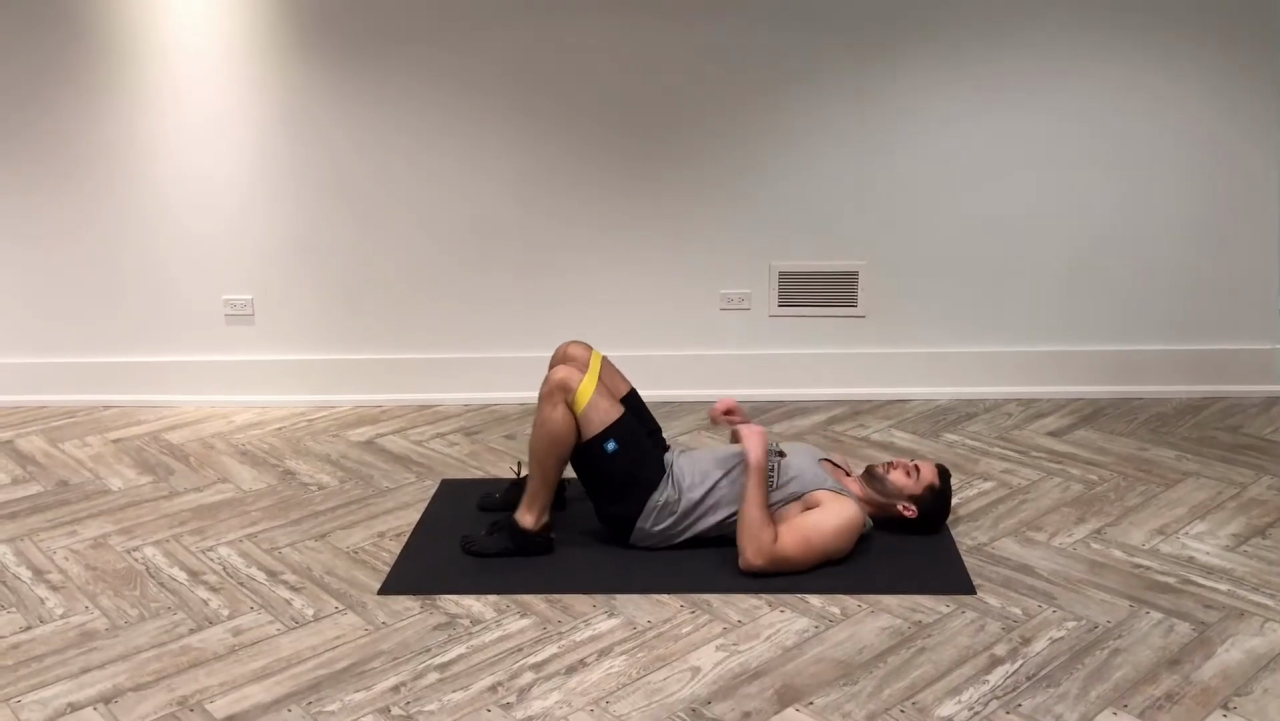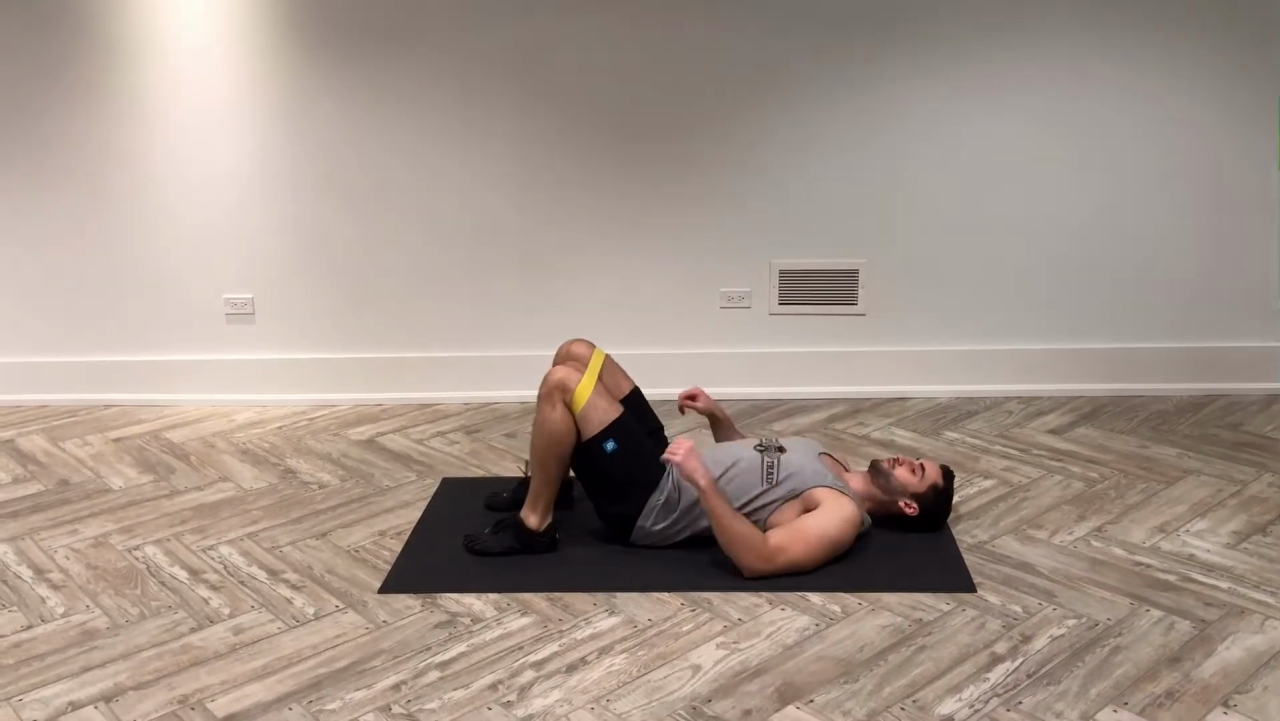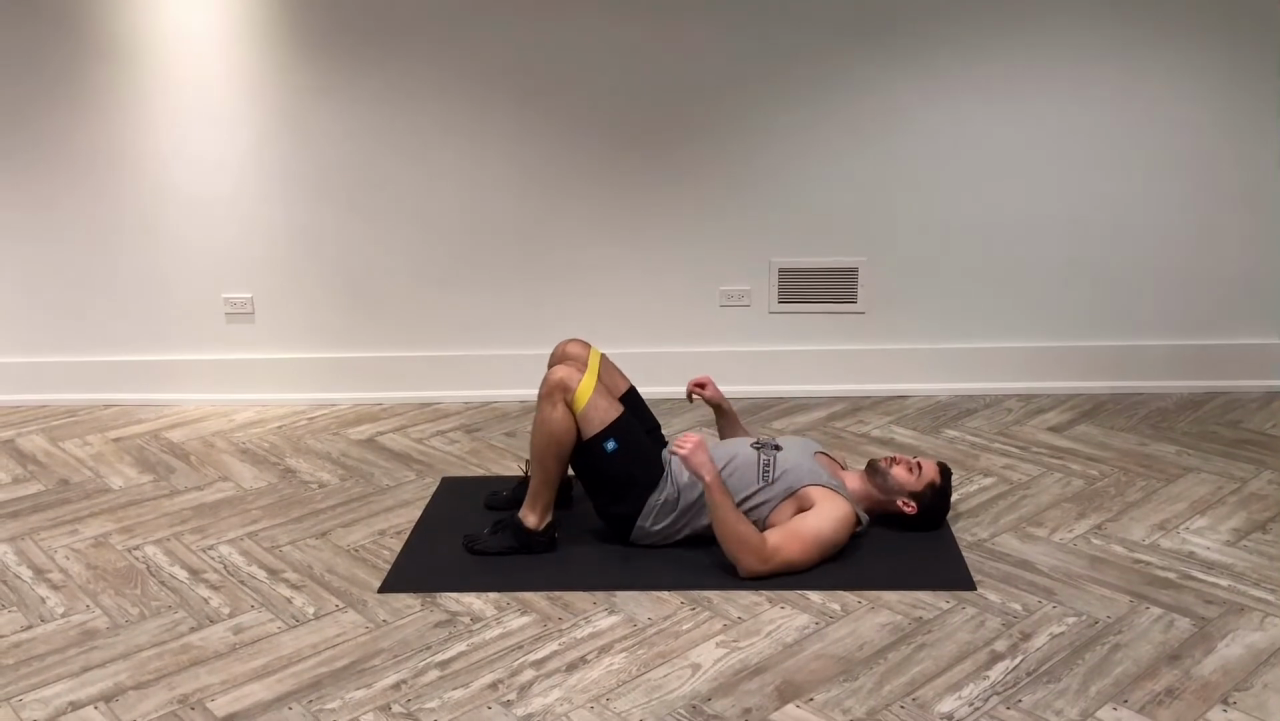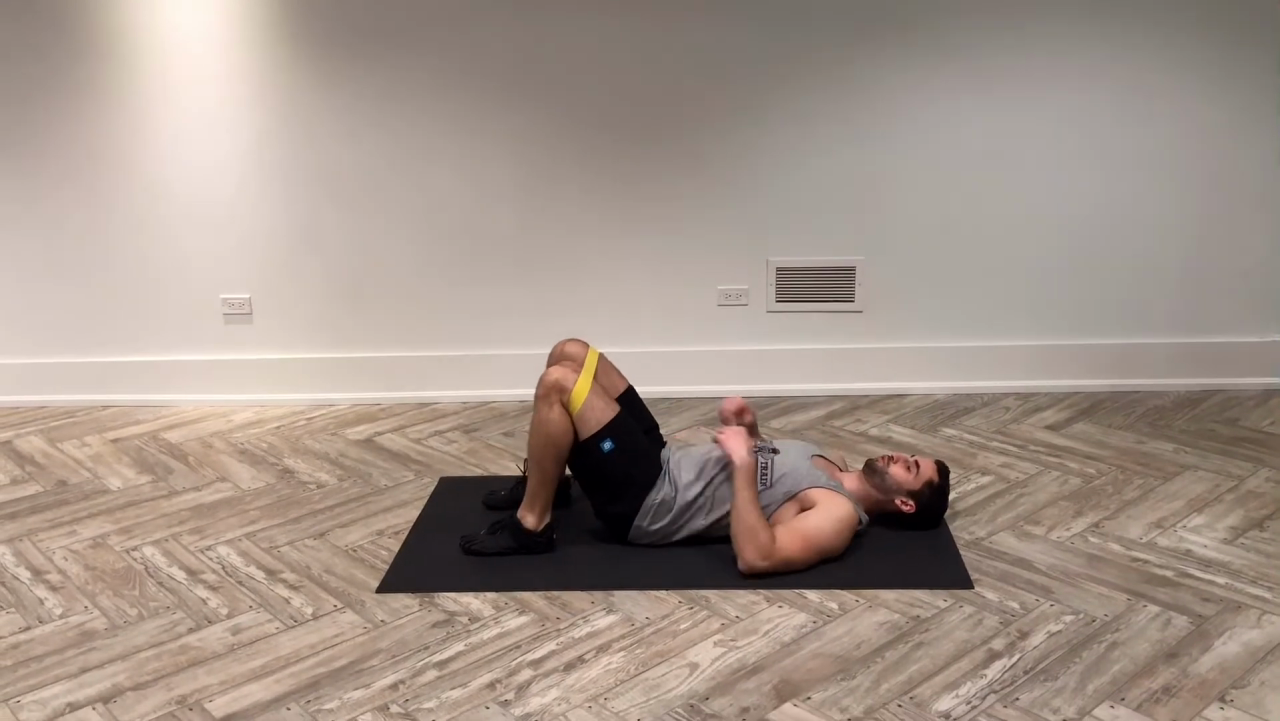
dt=0.2s
person 1, frame 1
left shoulder: (844, 517)
right shoulder: (835, 469)
left elbow: (756, 555)
left wrist: (755, 462)
right wrist: (743, 426)
left hip: (648, 506)
right hip: (666, 466)
left knee: (563, 383)
right knee: (575, 354)
left ankle: (530, 525)
right ankle: (541, 485)
person 1, frame 2
left shoulder: (843, 516)
right shoulder: (832, 467)
left elbow: (758, 560)
left wrist: (701, 479)
right wrist: (715, 415)
left hip: (648, 505)
right hip: (660, 467)
left knee: (561, 383)
right knee: (577, 352)
left ankle: (533, 525)
right ankle: (548, 482)
person 1, frame 3
left shoulder: (839, 514)
right shoulder: (831, 464)
left elbow: (753, 561)
left wrist: (706, 473)
right wrist: (722, 409)
left hip: (647, 504)
right hip: (660, 460)
left knee: (562, 382)
right knee: (572, 352)
left ankle: (532, 525)
right ankle: (548, 481)
person 1, frame 4
left shoulder: (840, 515)
right shoulder: (832, 464)
left elbow: (755, 558)
left wrist: (741, 463)
right wrist: (746, 424)
left hip: (645, 504)
right hip: (661, 461)
left knee: (558, 382)
right knee: (570, 351)
left ankle: (531, 525)
right ankle: (547, 481)
